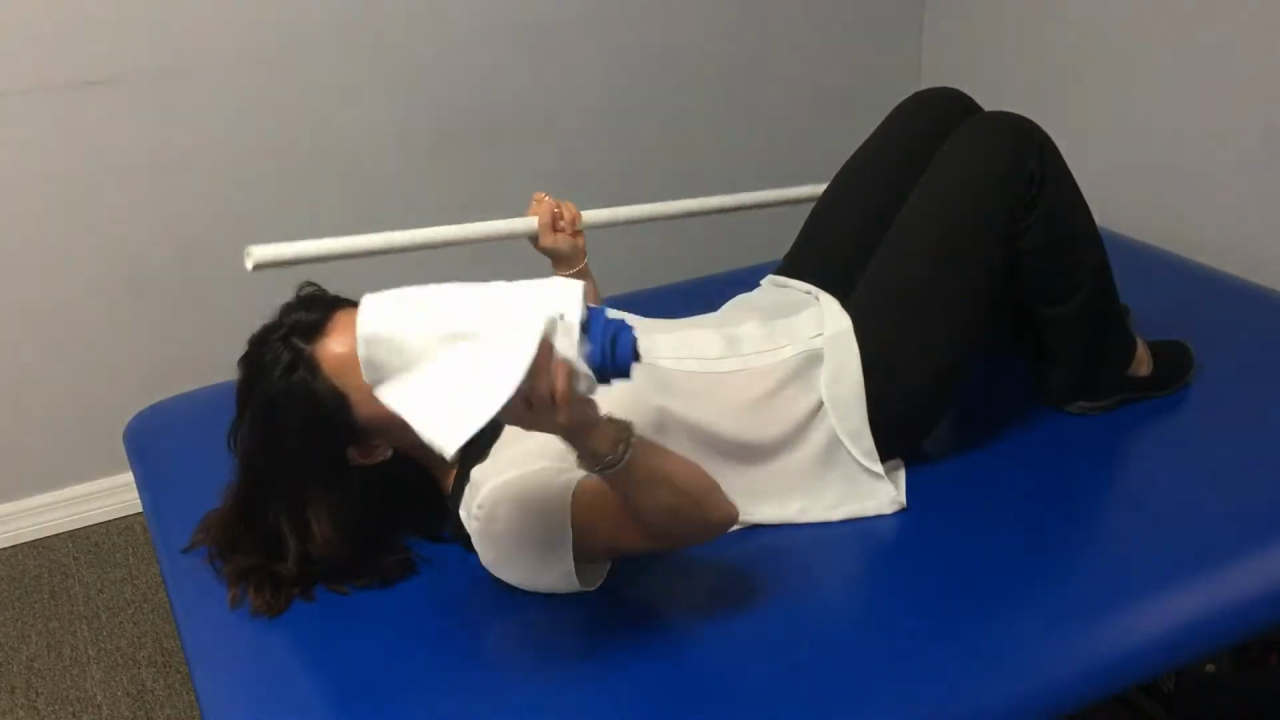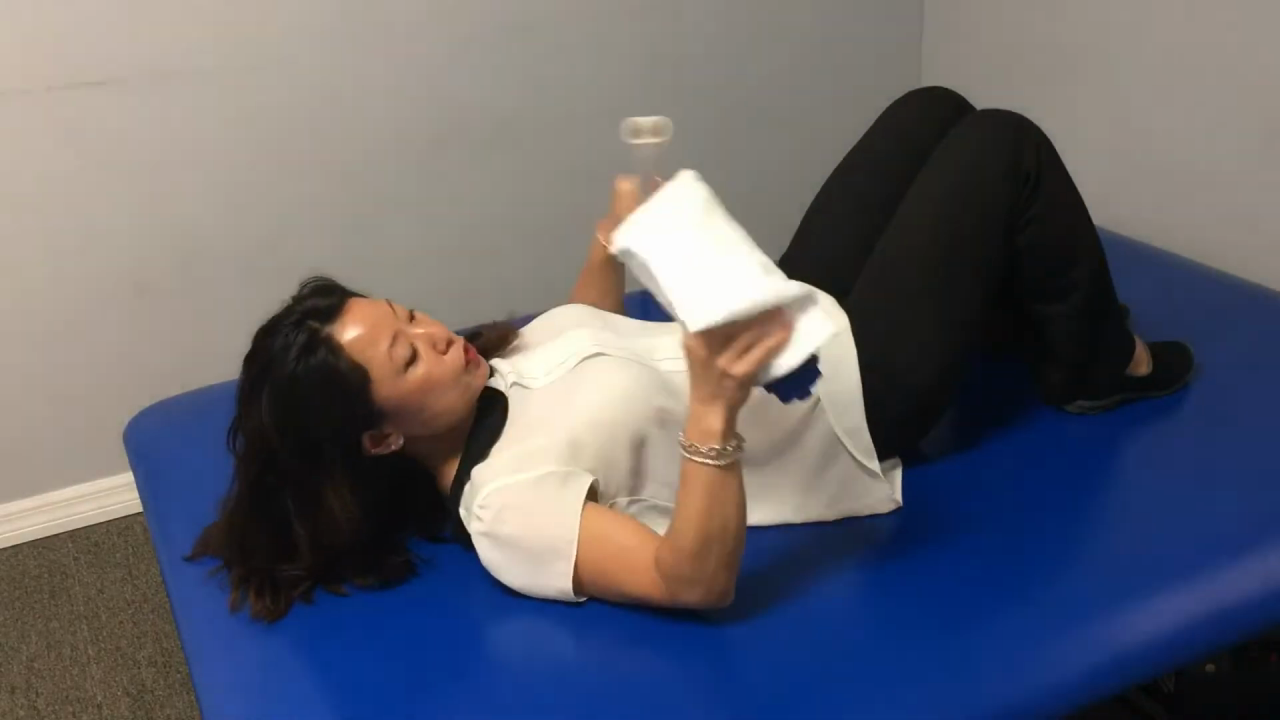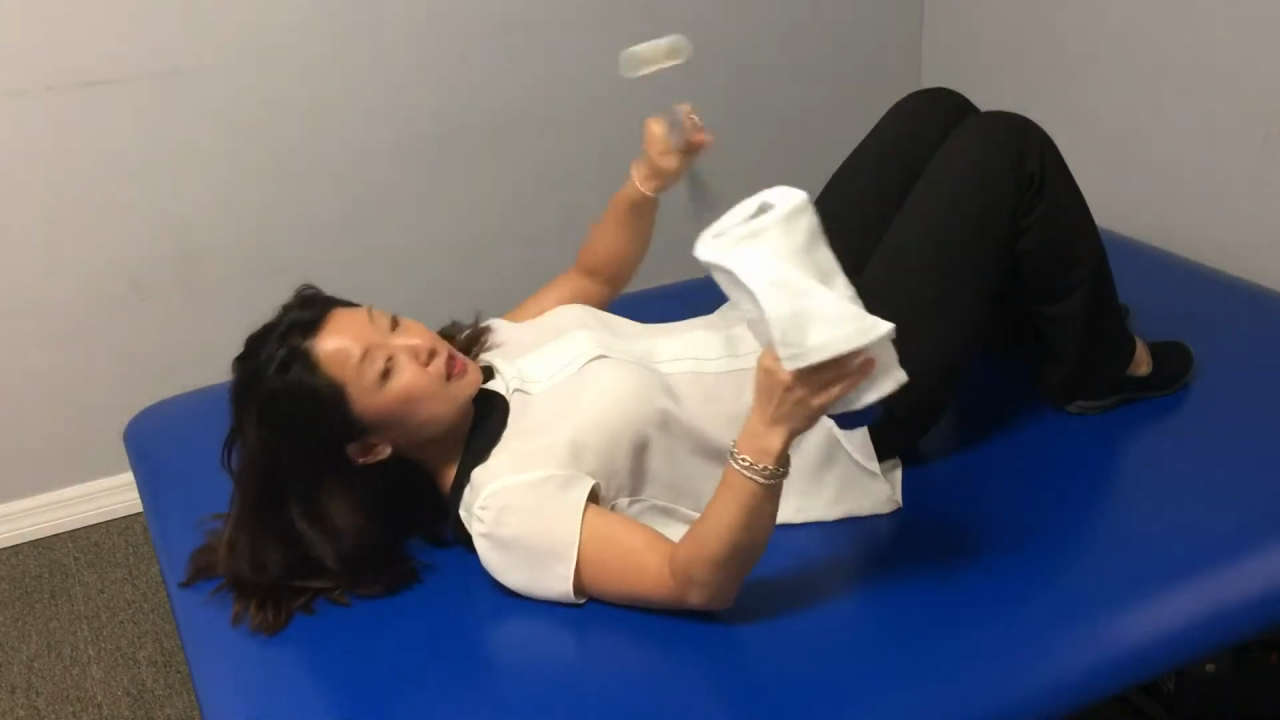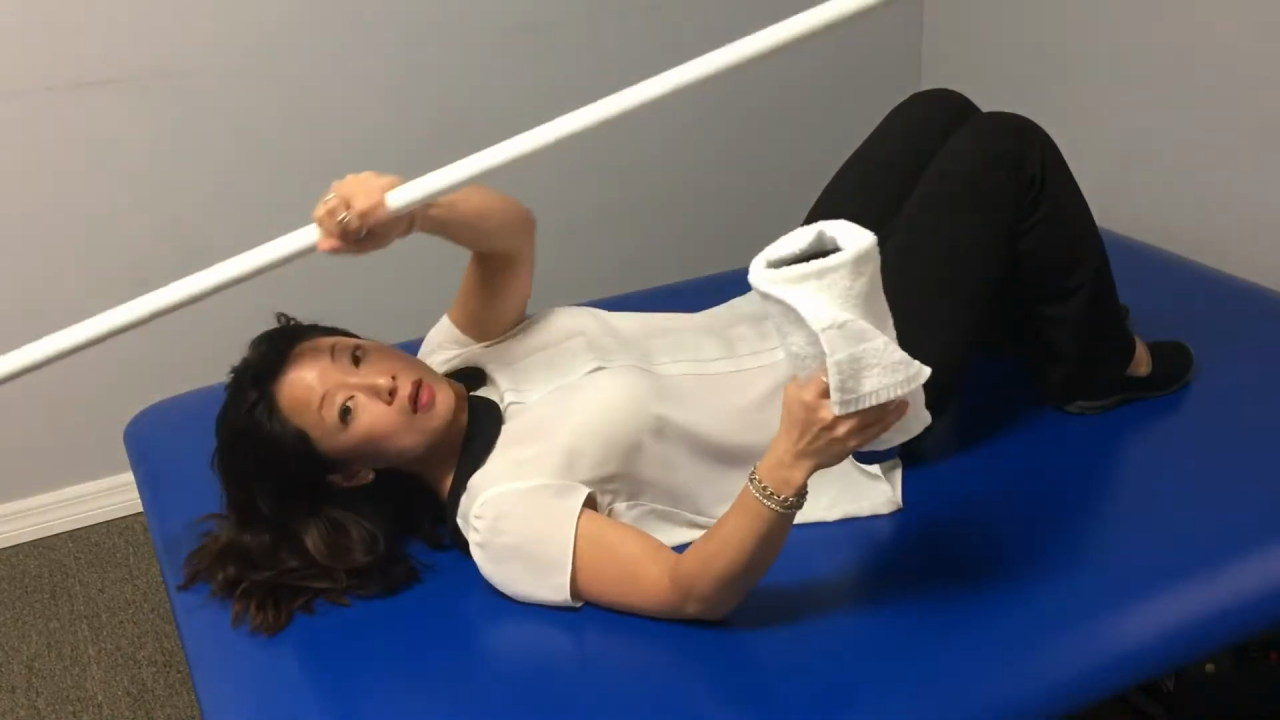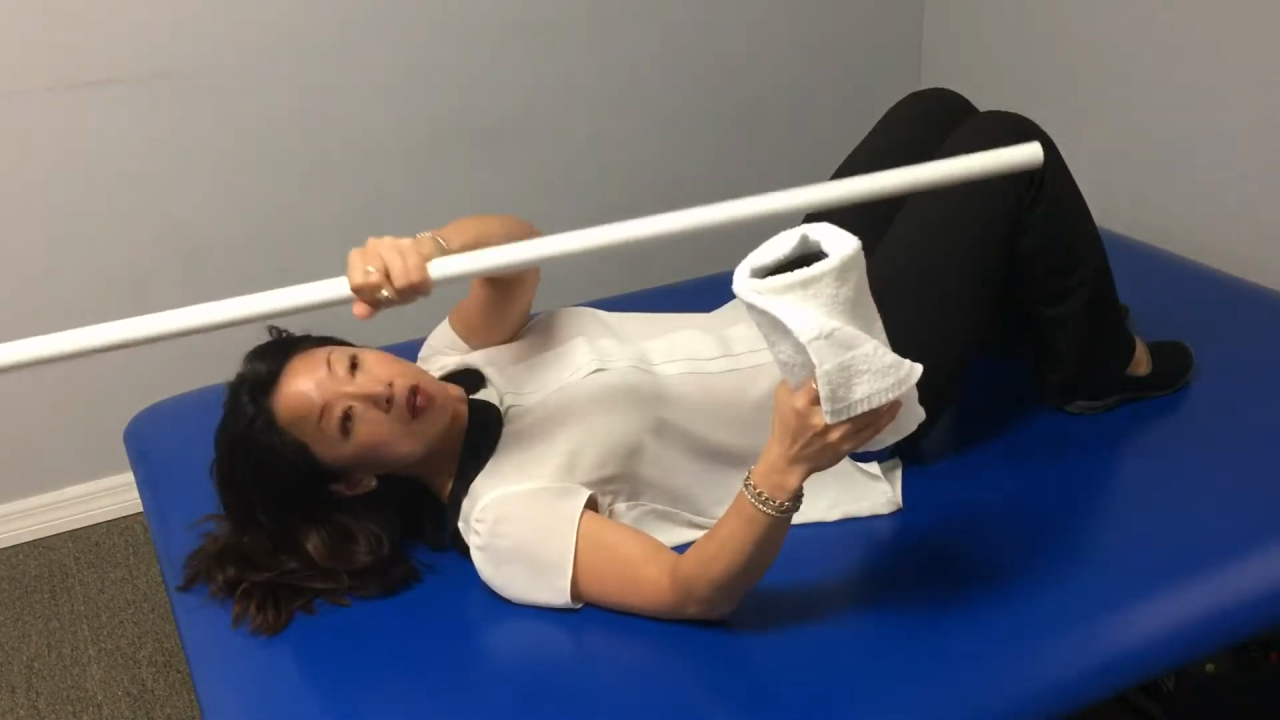
dt=0.5s
person 1, frame 1
right shoulder: (501, 508)
right elbow: (704, 513)
left wrist: (570, 269)
right wrist: (579, 427)
left hip: (790, 315)
right hip: (857, 397)
left knee: (943, 113)
right knee: (1007, 150)
left ankle: (1038, 320)
right ankle: (1097, 368)
person 1, frame 2
left shoulder: (476, 377)
right shoulder: (502, 508)
right elbow: (695, 582)
left wrist: (613, 244)
right wrist: (713, 410)
left hip: (797, 318)
right hip: (854, 392)
left knee: (933, 112)
right knee: (1004, 145)
left ankle: (1037, 323)
right ankle: (1098, 367)
person 1, frame 3
left shoulder: (482, 357)
right shoulder: (505, 508)
left elbow: (592, 276)
right elbow: (699, 584)
left wrist: (646, 185)
right wrist: (770, 431)
right hip: (860, 401)
left knee: (939, 111)
right knee: (1009, 149)
left ankle: (1034, 323)
right ankle: (1099, 367)
person 1, frame 4
left shoulder: (449, 364)
right shoulder: (499, 516)
left elbow: (511, 232)
right elbow: (694, 592)
left wrist: (399, 211)
right wrist: (792, 466)
right hip: (859, 392)
left knee: (942, 114)
right knee: (1011, 151)
left ankle: (1034, 322)
right ankle: (1099, 367)
person 1, frame 5
left shoulder: (450, 369)
right shoulder: (500, 521)
left elbow: (512, 245)
right elbow: (693, 591)
left wrist: (419, 252)
right wrist: (785, 470)
left knee: (940, 114)
right knee: (1007, 155)
left ankle: (1037, 329)
right ankle: (1099, 367)
